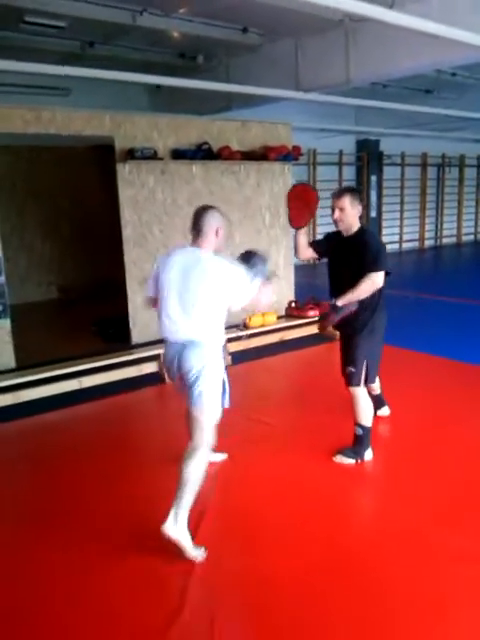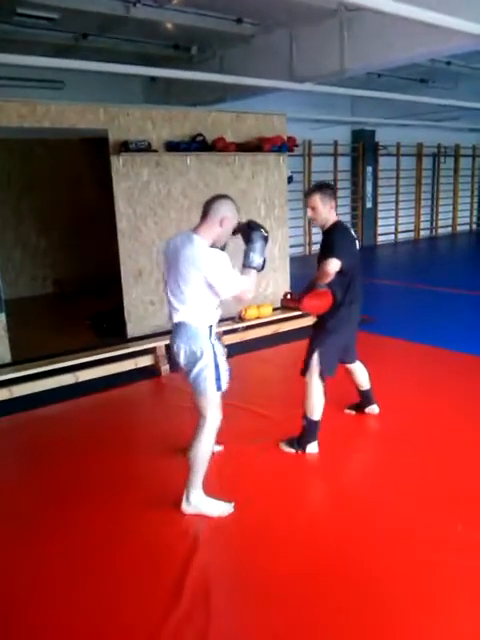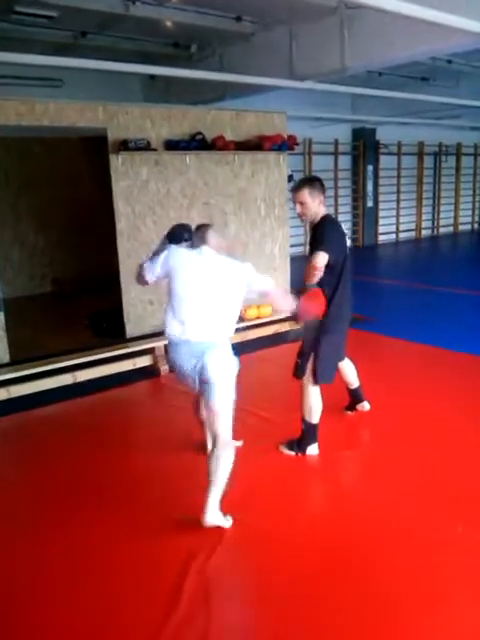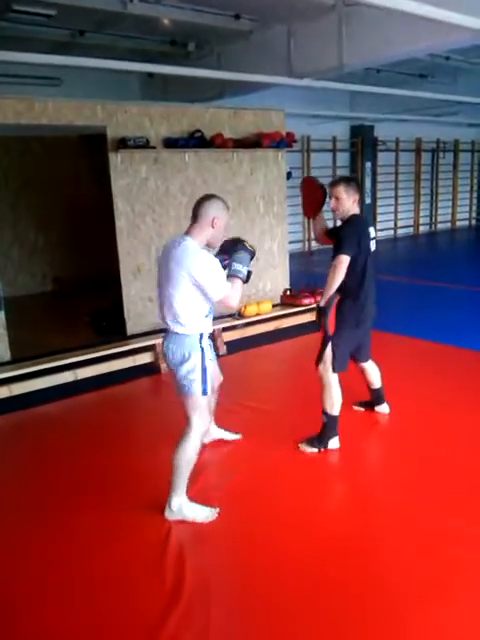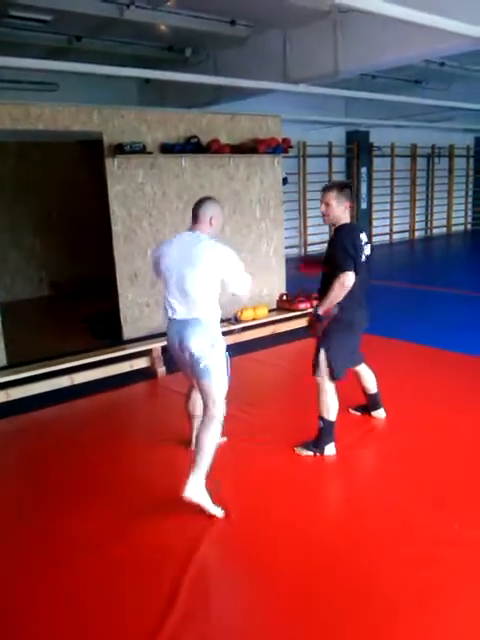
dt=0.5s
person 1, frame 1
left shoulder: (167, 260)
right shoulder: (223, 269)
left elbow: (153, 301)
right elbow: (263, 299)
right wrist: (255, 273)
left hip: (173, 351)
right hip: (203, 355)
left knee: (199, 407)
right knee: (204, 440)
left ankle: (200, 453)
right ankle: (178, 521)
person 1, frame 2
left shoulder: (177, 242)
right shoulder: (208, 258)
right elbow: (244, 293)
left wrist: (217, 243)
right wrist: (255, 251)
left hip: (191, 331)
right hip: (197, 337)
left knee: (219, 383)
right knee: (211, 420)
left ankle: (202, 444)
right ankle: (193, 497)
person 1, frame 3
left shoulder: (175, 255)
right shoulder: (236, 268)
left elbow: (144, 276)
right elbow: (273, 292)
right wrist: (296, 305)
left hip: (180, 350)
right hip: (212, 354)
left knee: (207, 394)
right knee: (223, 433)
left ankle: (214, 445)
right ankle: (212, 509)
person 1, frame 4
left shoulder: (174, 247)
right shoulder: (199, 259)
right elbow: (231, 300)
left wrist: (220, 259)
right wrist: (239, 264)
left hip: (189, 338)
right hip: (190, 344)
left knee: (214, 380)
right knee: (196, 426)
left ankle: (211, 429)
right ankle: (177, 503)
person 1, frame 5
left shoulder: (167, 247)
right shoulder: (219, 252)
right elbow: (243, 290)
right wrist: (236, 277)
left hip: (176, 329)
right hip: (202, 331)
left knee: (197, 384)
right knee: (215, 410)
left ankle: (198, 438)
right ankle: (196, 484)
person 2, frame 1
left shoulder: (370, 241)
right shoulder: (334, 240)
left elbow: (376, 279)
right elbow: (303, 253)
left wrist: (339, 303)
right wrist: (300, 225)
left hip: (366, 322)
right hip: (350, 320)
left knee: (356, 385)
right knee: (364, 371)
left ankle: (362, 447)
right ankle: (379, 405)
person 2, frame 2
left shoulder: (337, 235)
right shoulder: (339, 232)
left elbow: (329, 269)
left wrist: (311, 287)
right wrist: (304, 295)
left hip: (335, 317)
right hip: (346, 312)
left knee: (312, 374)
right knee: (349, 359)
left ankle: (308, 440)
right ankle: (368, 403)
person 2, frame 3
left shoulder: (326, 229)
right shoulder: (328, 226)
left elbow: (318, 263)
left wrist: (305, 287)
right wrist: (310, 289)
left hip: (327, 315)
right hip: (335, 310)
left knee: (310, 378)
right knee: (337, 357)
left ankle: (308, 442)
right ankle: (359, 400)
person 2, frame 4
left shoulder: (350, 226)
right shoulder: (361, 226)
left elbow: (340, 264)
right elbow: (322, 237)
left wrist: (324, 301)
right wrist: (316, 211)
left hip: (349, 311)
right hip: (363, 308)
left knee: (327, 369)
right knee: (362, 358)
left ankle: (329, 436)
right ankle: (379, 402)
person 2, frame 5
left shoulder: (342, 238)
right shoulder: (355, 233)
left elbow: (346, 279)
left wrist: (321, 311)
right wrist: (325, 265)
left hip: (341, 320)
right hip: (355, 315)
left knee: (324, 377)
right knee: (355, 363)
left ankle: (325, 442)
right ankle: (375, 406)
